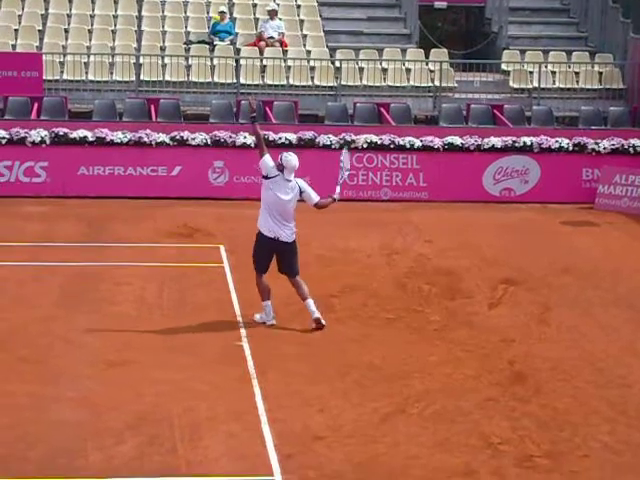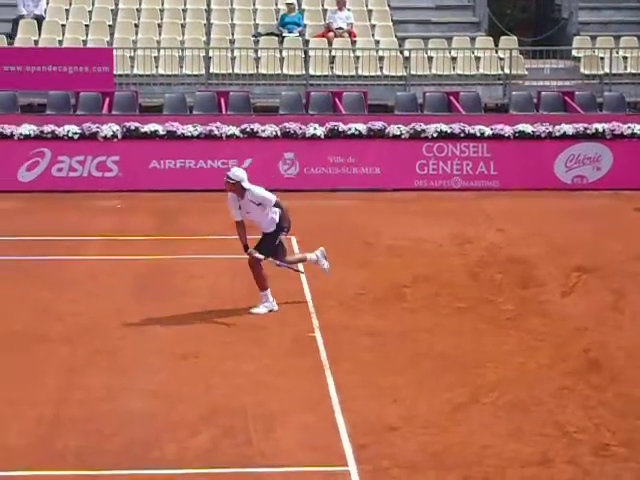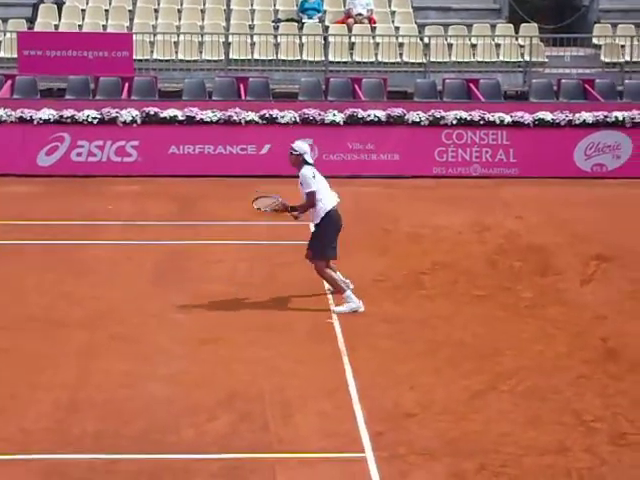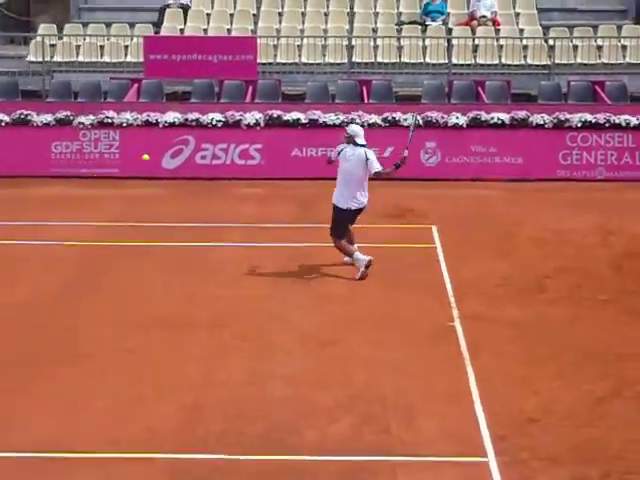
dt=1s
person 1, frame 1
left shoulder: (270, 175)
right shoulder: (299, 185)
left elbow: (260, 144)
right elbow: (319, 204)
left wrist: (253, 118)
right wrist: (332, 198)
left hip: (266, 235)
right hip: (287, 238)
left knee: (260, 274)
right knee: (294, 277)
left ankle: (268, 314)
right ankle: (314, 312)
person 1, frame 2
left shoulder: (256, 193)
right shoulder: (232, 198)
left elbow: (281, 206)
right elbow: (239, 224)
left wrist: (284, 231)
right wrist: (246, 248)
left hip: (277, 226)
right hip: (269, 228)
left knee: (254, 261)
right knee: (281, 260)
left ankle: (268, 301)
right ankle: (317, 256)
person 1, frame 3
left shoulder: (306, 173)
right shoulder: (307, 171)
left elbow: (311, 203)
left wrist: (290, 209)
right wrist: (297, 211)
left hip: (329, 219)
right hip: (325, 218)
left knee: (321, 267)
right knee: (312, 255)
left ankle: (352, 301)
right ankle: (343, 283)
person 1, frame 4
left shoulder: (341, 149)
right shoulder: (367, 154)
left elbow: (329, 161)
right elbow: (379, 175)
right wrist: (398, 165)
left hip: (341, 203)
right hip: (360, 203)
left knee: (337, 239)
right knee: (344, 226)
left ankle: (362, 259)
right ankle: (355, 256)
